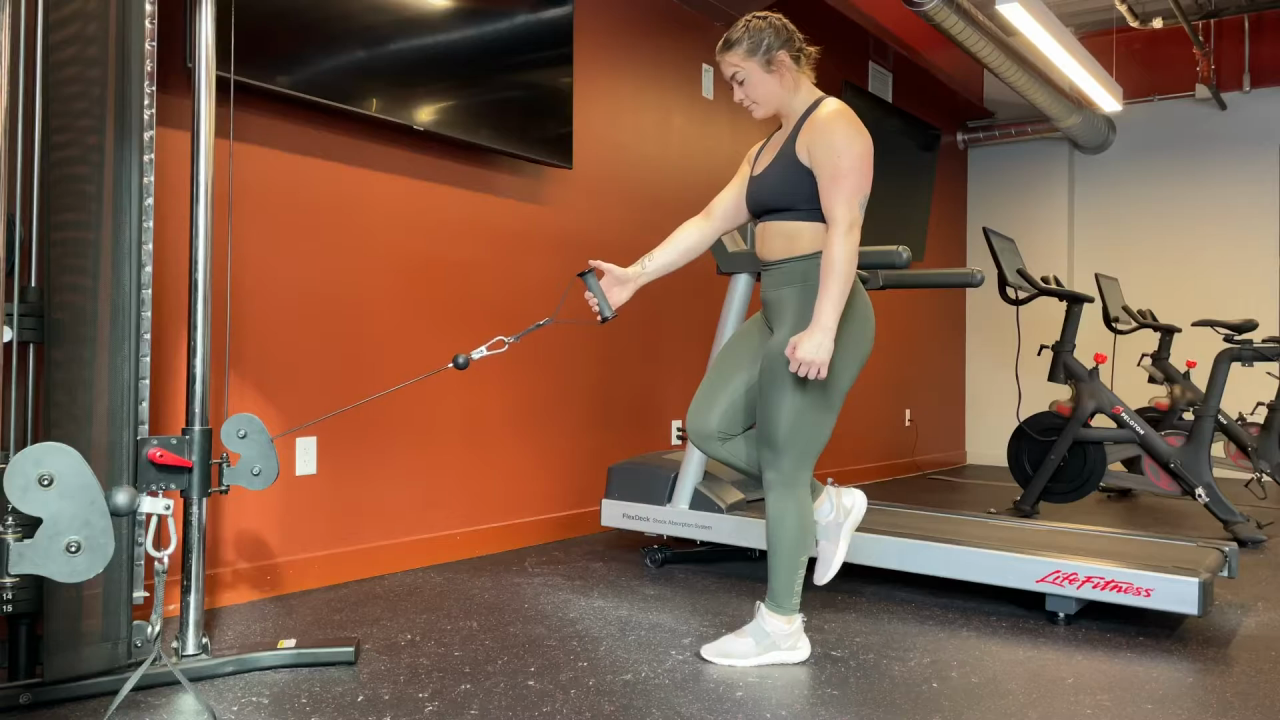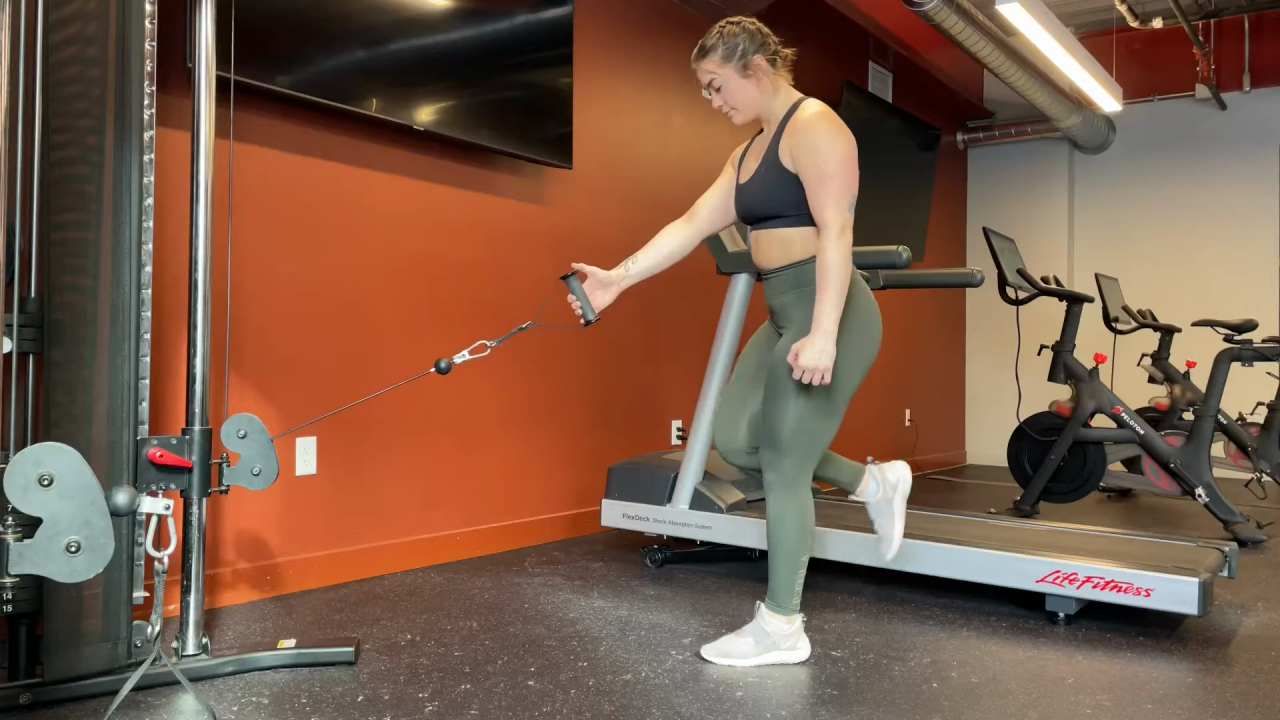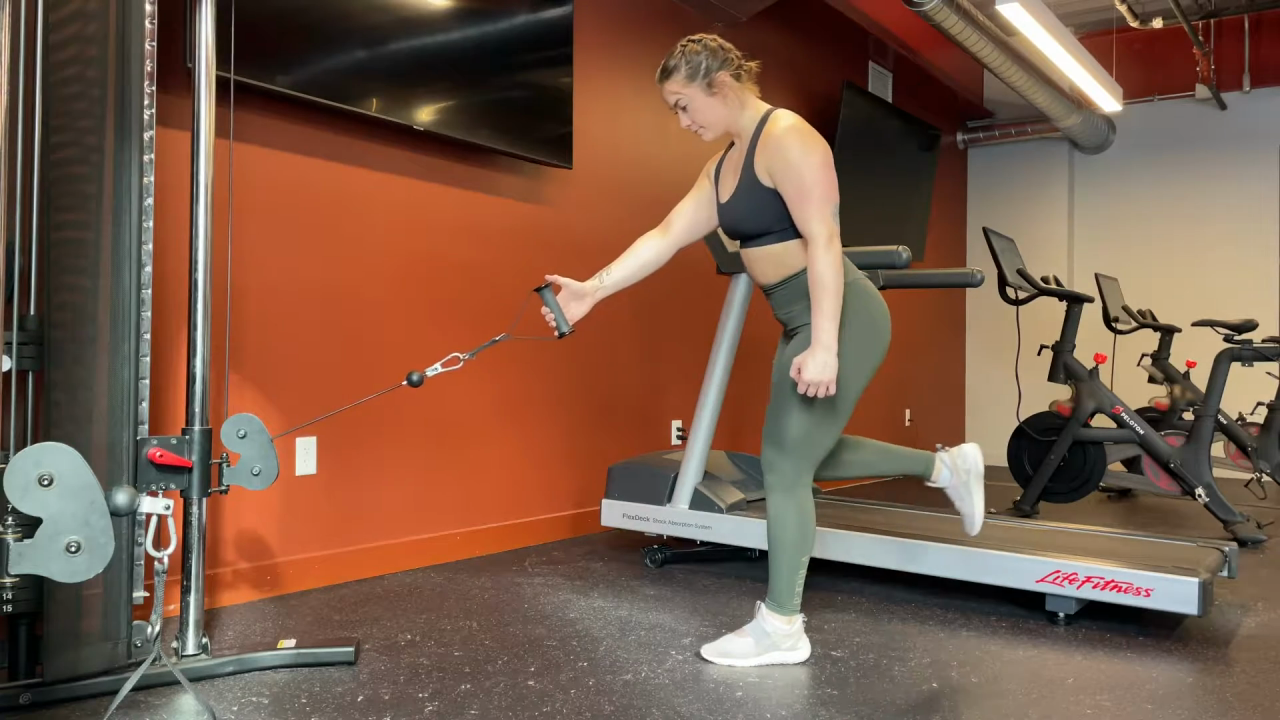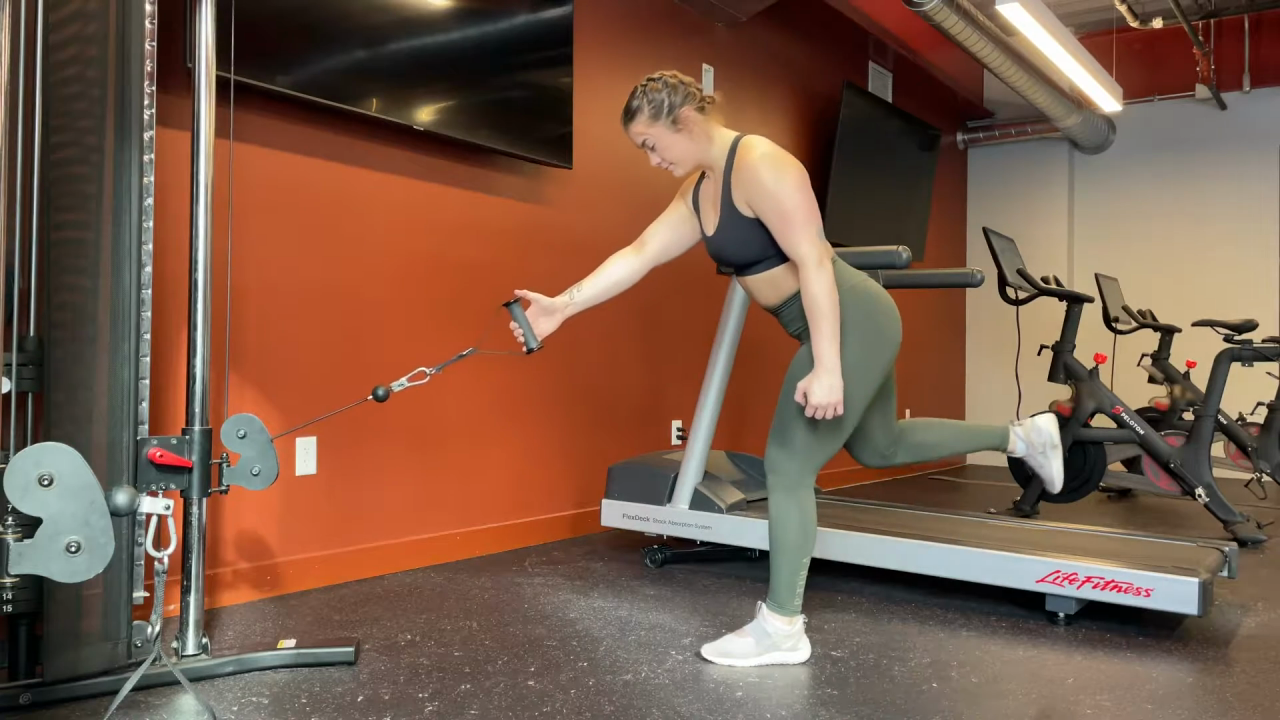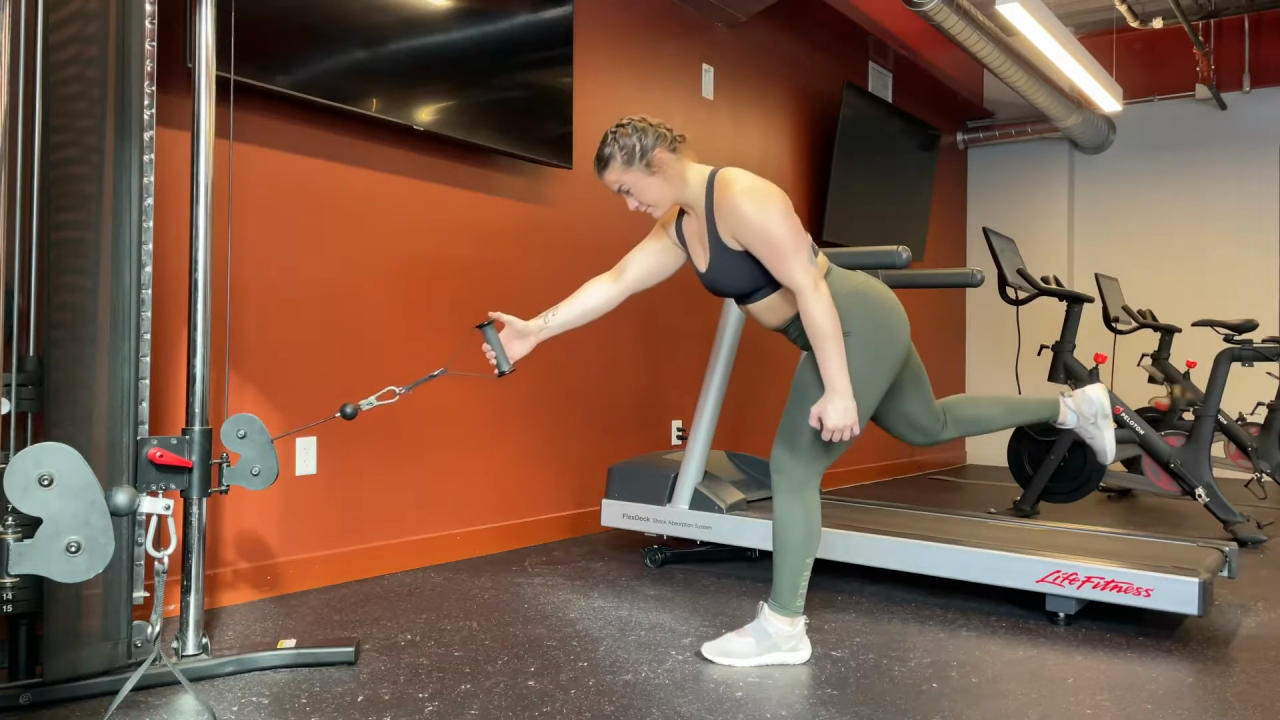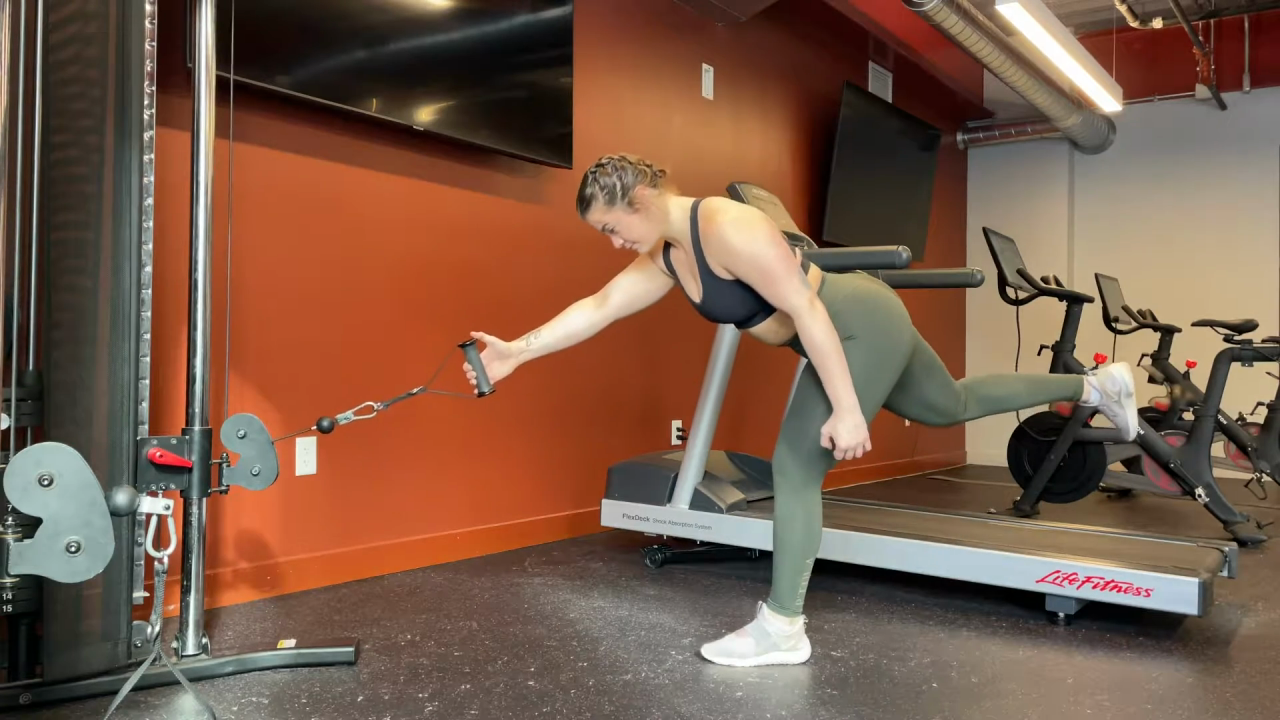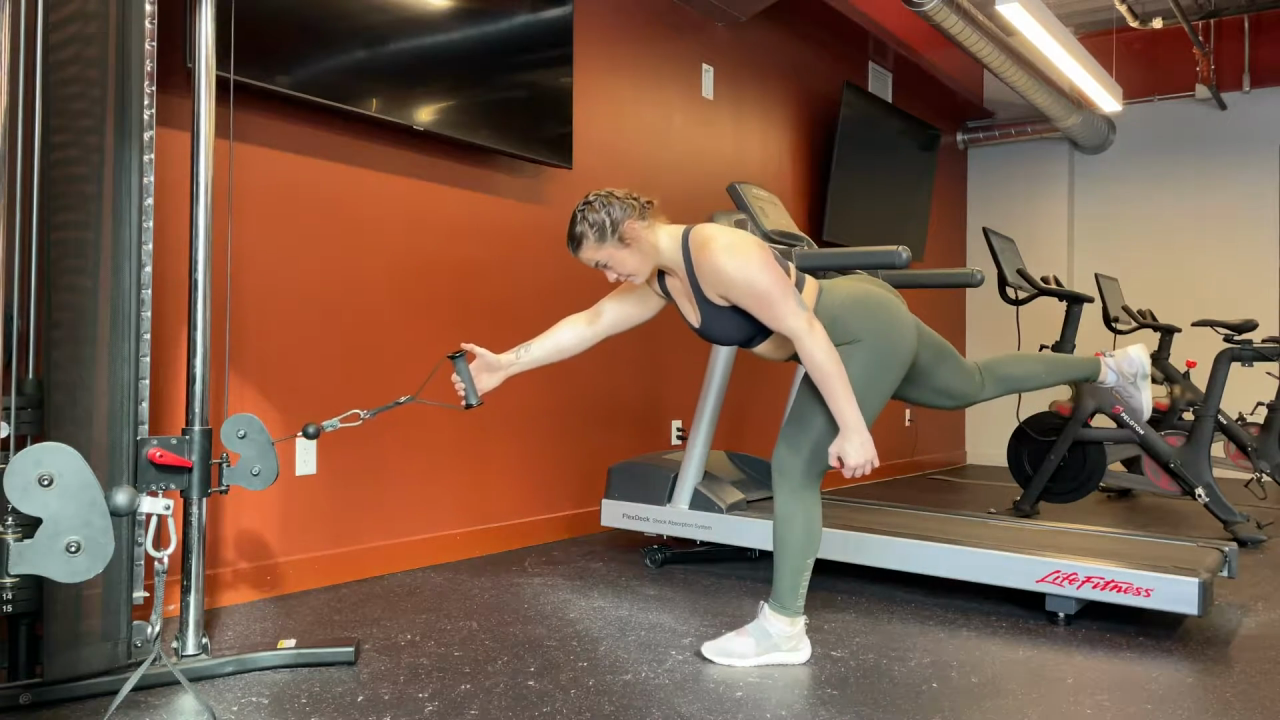
dt=0.3s
person 1, frame 1
left shoulder: (833, 123)
right shoulder: (769, 146)
left elbow: (845, 231)
right elbow: (709, 222)
left wrist: (822, 327)
right wrist: (635, 276)
left hip: (818, 315)
right hip: (776, 311)
left knee: (781, 467)
right knee: (709, 427)
left ankle: (781, 629)
right ankle: (827, 503)
person 1, frame 2
left shoulder: (814, 126)
right shoulder: (751, 149)
left elbow: (837, 233)
right elbow: (692, 224)
left wrist: (823, 333)
right wrist: (617, 279)
left hip: (828, 315)
right hip: (786, 316)
left knee: (782, 466)
right knee: (736, 443)
left ankle: (780, 629)
right ankle: (873, 480)
person 1, frame 3
left shoulder: (787, 137)
right shoulder: (723, 164)
left elbow: (825, 244)
right elbow: (666, 236)
left wrist: (824, 346)
right wrist: (593, 290)
left hip: (838, 320)
right hip: (801, 323)
left knee: (785, 467)
right knee: (805, 460)
left ankle: (781, 629)
right ankle: (943, 466)
person 1, frame 4
left shoulder: (759, 166)
right shoulder: (697, 192)
left elbow: (813, 264)
right elbow: (636, 255)
left wrist: (826, 368)
right wrist: (560, 306)
left hip: (851, 322)
right hip: (841, 325)
left knee: (788, 466)
right knee: (877, 449)
left ankle: (782, 628)
right ankle: (1022, 437)
person 1, frame 5
left shoulder: (741, 197)
right shoulder: (679, 225)
left elbow: (809, 288)
right elbow: (615, 282)
left wrist: (838, 391)
right wrist: (536, 330)
left hip: (860, 325)
right hip: (856, 328)
left knee: (793, 469)
right knee: (929, 426)
left ankle: (783, 628)
right ankle: (1069, 408)
person 1, frame 6
left shoulder: (724, 228)
right shoulder: (666, 256)
left elbow: (806, 309)
right elbow: (599, 306)
left wrist: (845, 408)
right wrist: (517, 351)
left hip: (864, 328)
right hip: (864, 326)
left knee: (794, 466)
right knee: (954, 404)
left ankle: (782, 628)
right ankle: (1095, 387)
person 1, frame 7
left shoulder: (718, 254)
right shoulder: (661, 277)
left elbow: (804, 332)
right elbow: (589, 324)
left wrist: (852, 429)
right wrist: (506, 364)
left hip: (869, 331)
right hip: (865, 323)
left knee: (794, 467)
right knee: (972, 385)
left ankle: (783, 628)
right ankle: (1110, 367)
